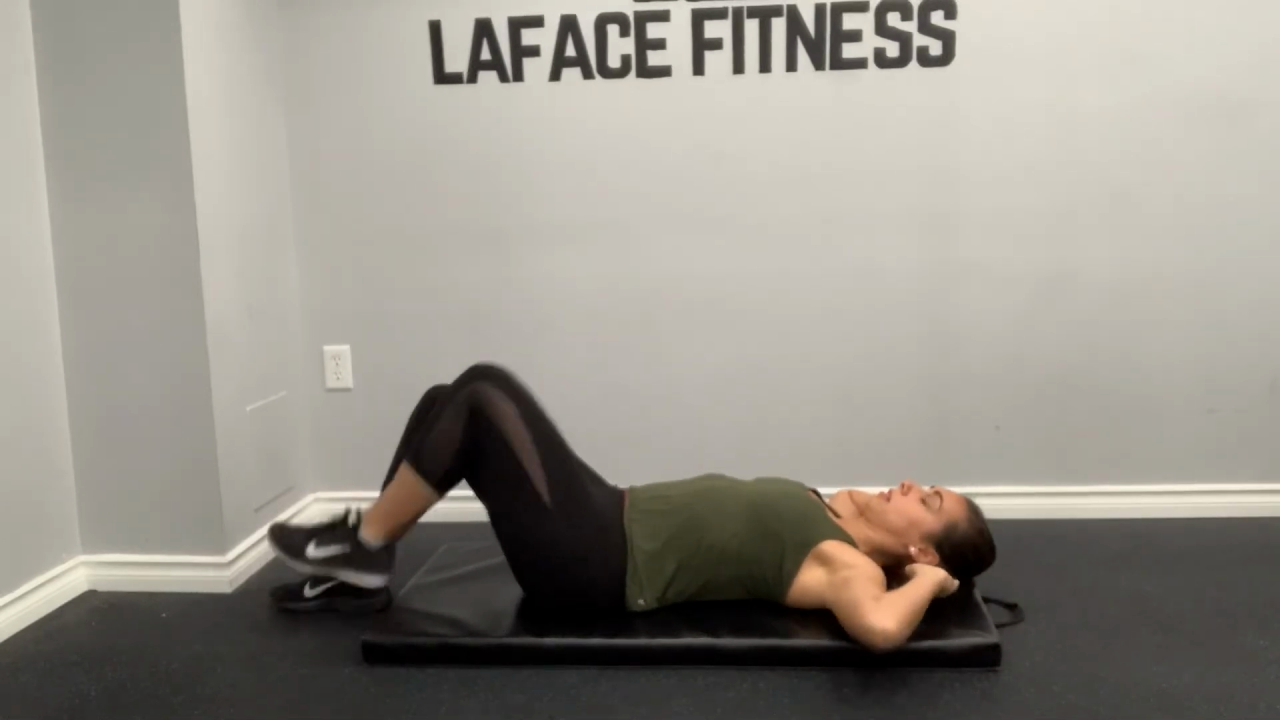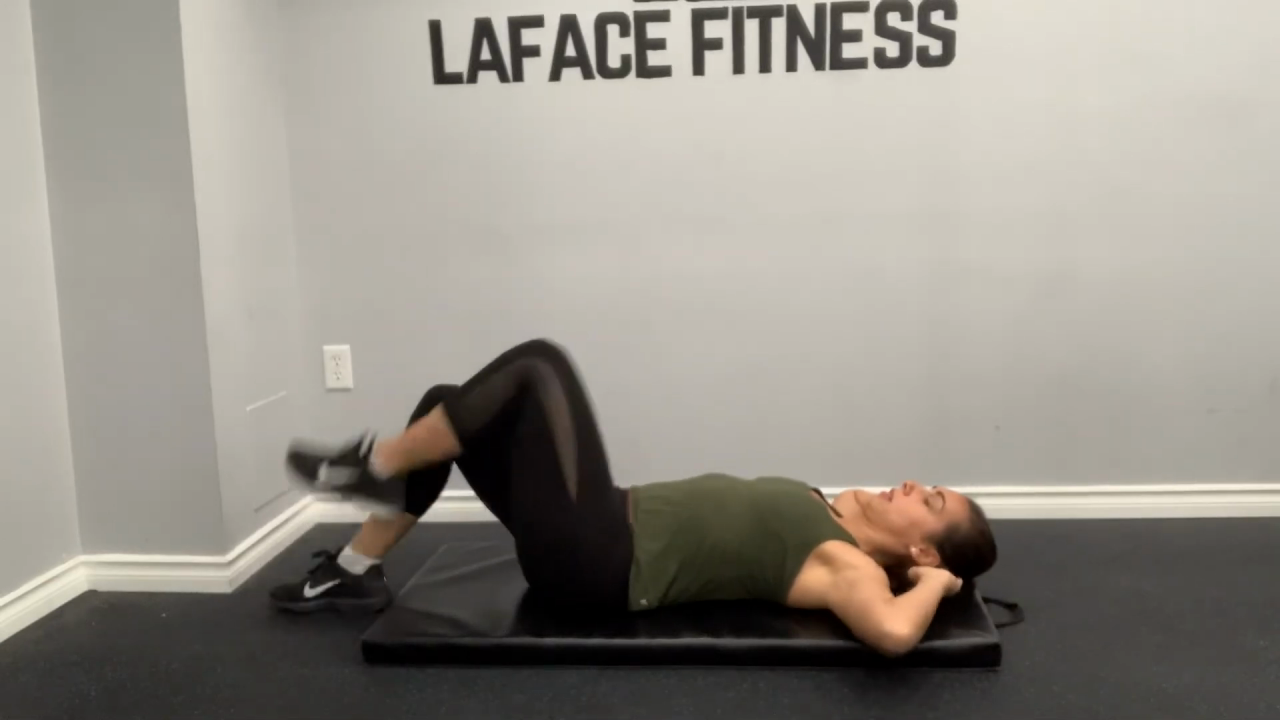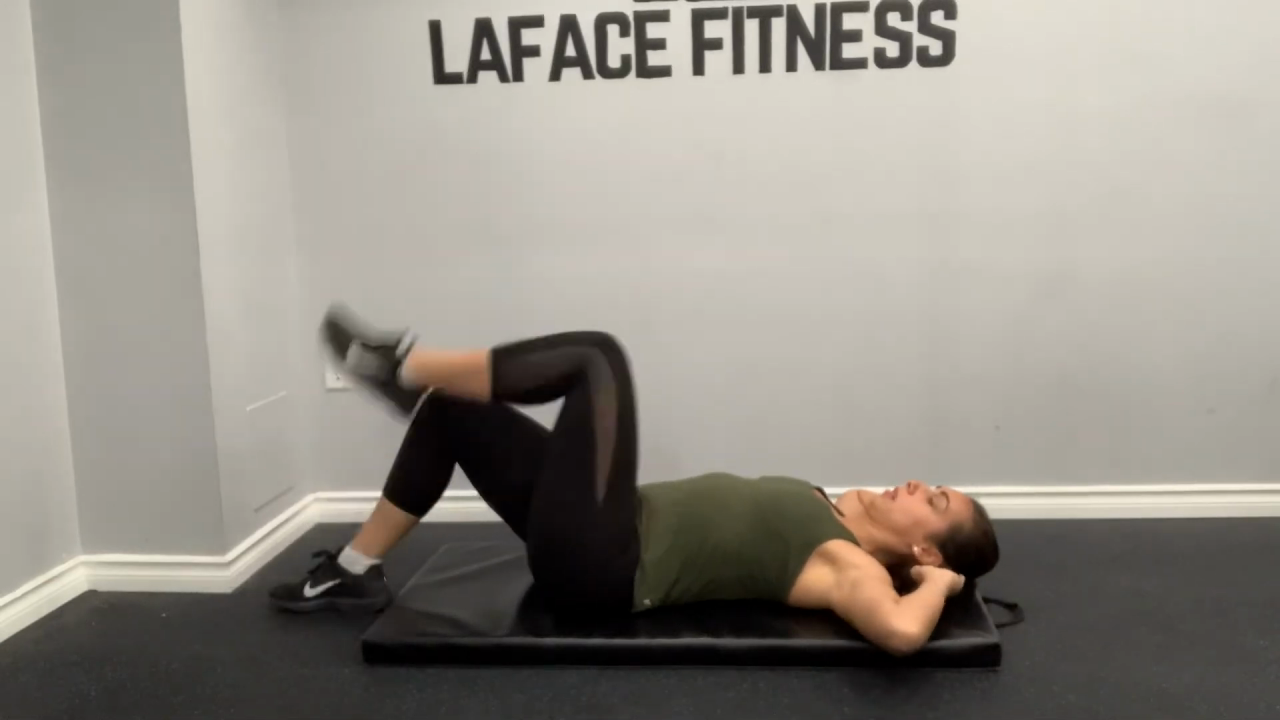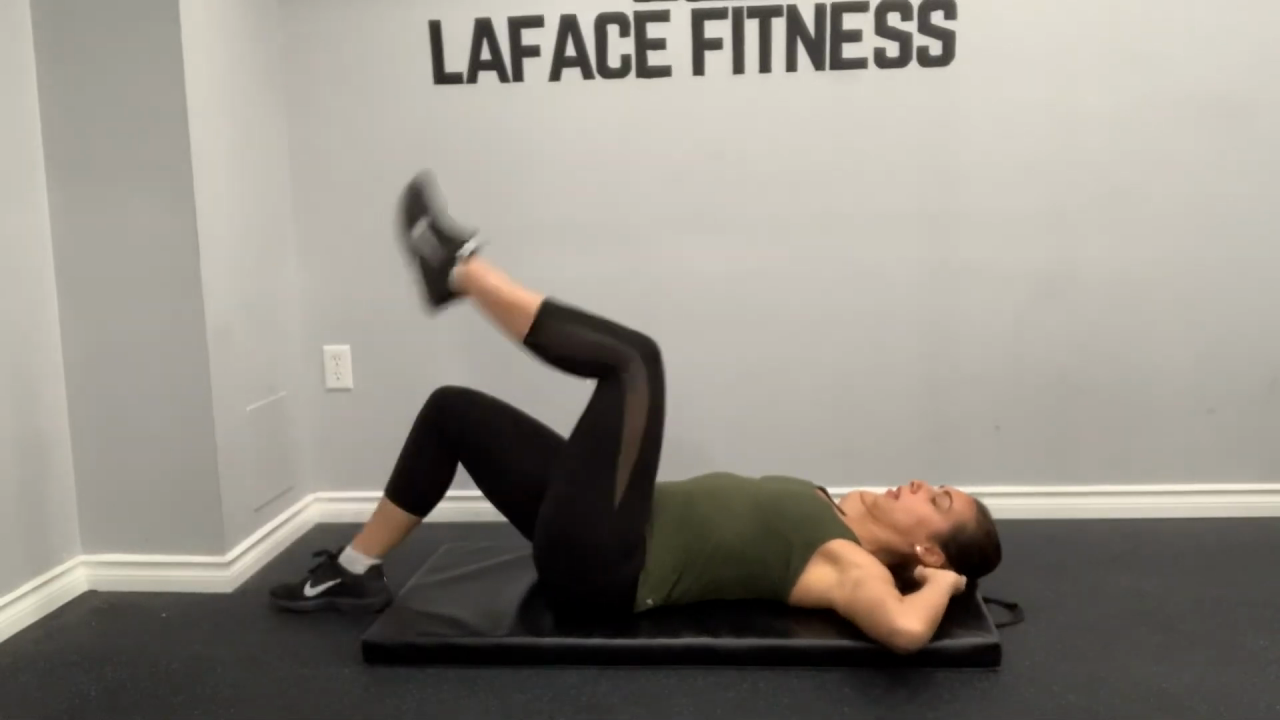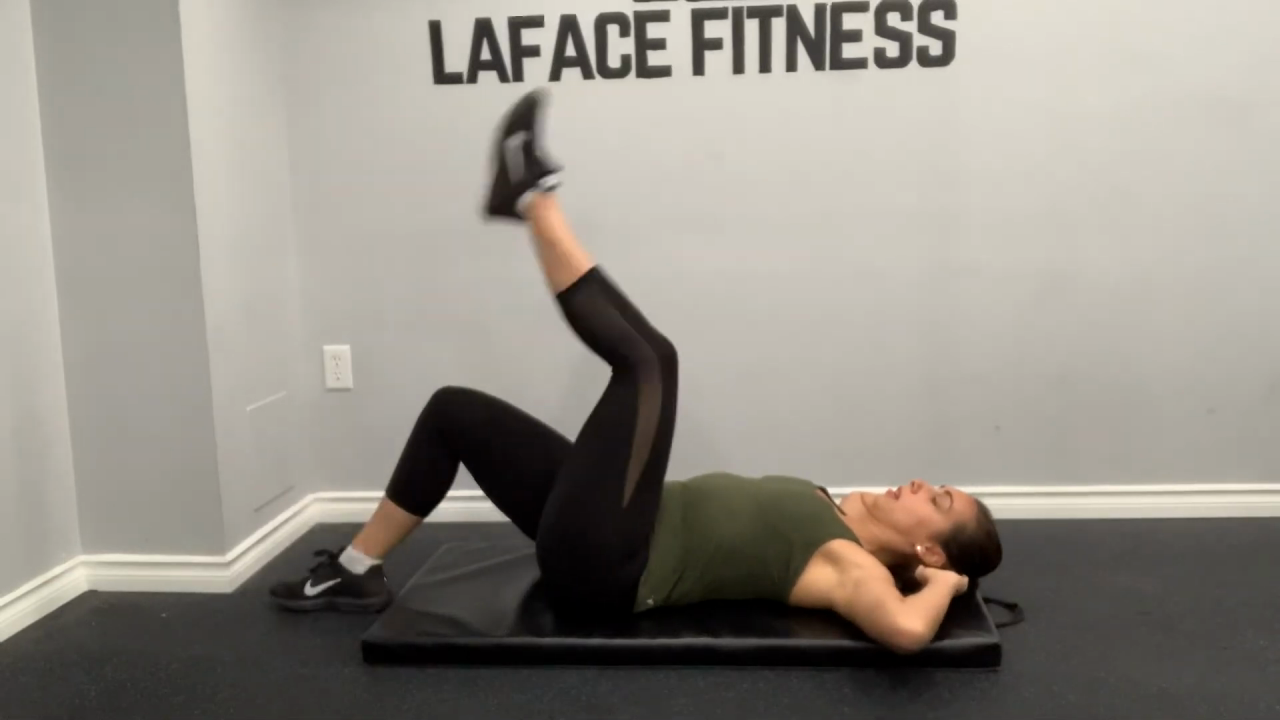
dt=0.1s
person 1, frame 1
left shoulder: (852, 567)
right shoulder: (838, 524)
left elbow: (880, 628)
left wrist: (926, 583)
right wrist: (858, 504)
left hip: (592, 563)
right hip: (615, 516)
left knee: (484, 390)
right knee: (452, 402)
left ankle: (365, 544)
right ankle: (366, 546)
person 1, frame 2
left shoulder: (853, 570)
right shoulder: (842, 530)
left elbow: (894, 633)
left wrist: (933, 588)
right wrist: (854, 499)
left hip: (594, 566)
right hip: (613, 520)
left knee: (538, 367)
right knee: (450, 403)
left ankle: (373, 470)
right ankle: (358, 567)
person 1, frame 3
left shoulder: (855, 566)
right shoulder: (840, 524)
left elbow: (902, 631)
left wrist: (938, 585)
left hip: (598, 563)
right hip: (610, 531)
left knee: (597, 358)
right knee: (451, 406)
left ankle: (407, 369)
right ankle: (356, 568)
person 1, frame 4
left shoulder: (860, 566)
right shoulder: (843, 525)
left elbow: (906, 629)
left wrist: (944, 586)
left hip: (601, 569)
right hip: (597, 552)
left knee: (633, 358)
right knee: (453, 408)
left ankle: (459, 268)
right ankle: (355, 569)
person 1, frame 5
left shoulder: (854, 568)
right shoulder: (838, 522)
left elbow: (907, 629)
left wrist: (943, 585)
left hip: (601, 567)
right hip: (598, 543)
left knee: (649, 359)
right knee: (454, 408)
left ankle: (534, 195)
right ankle: (356, 570)
